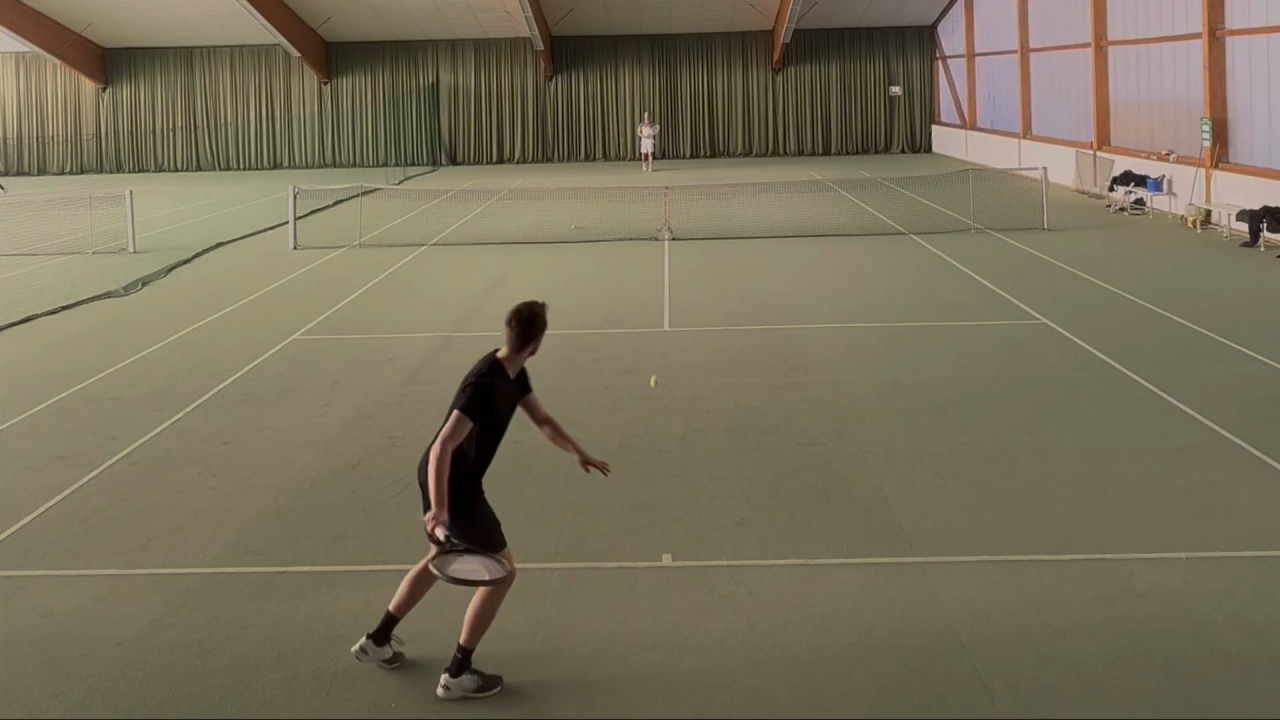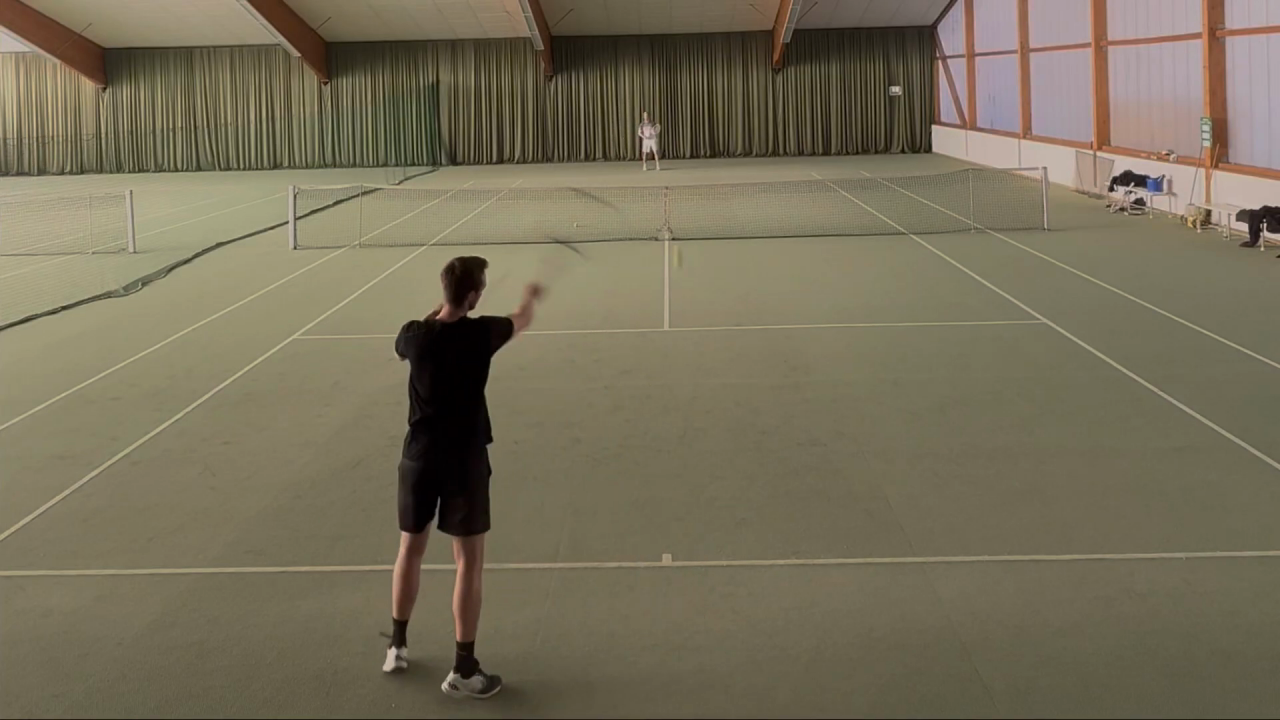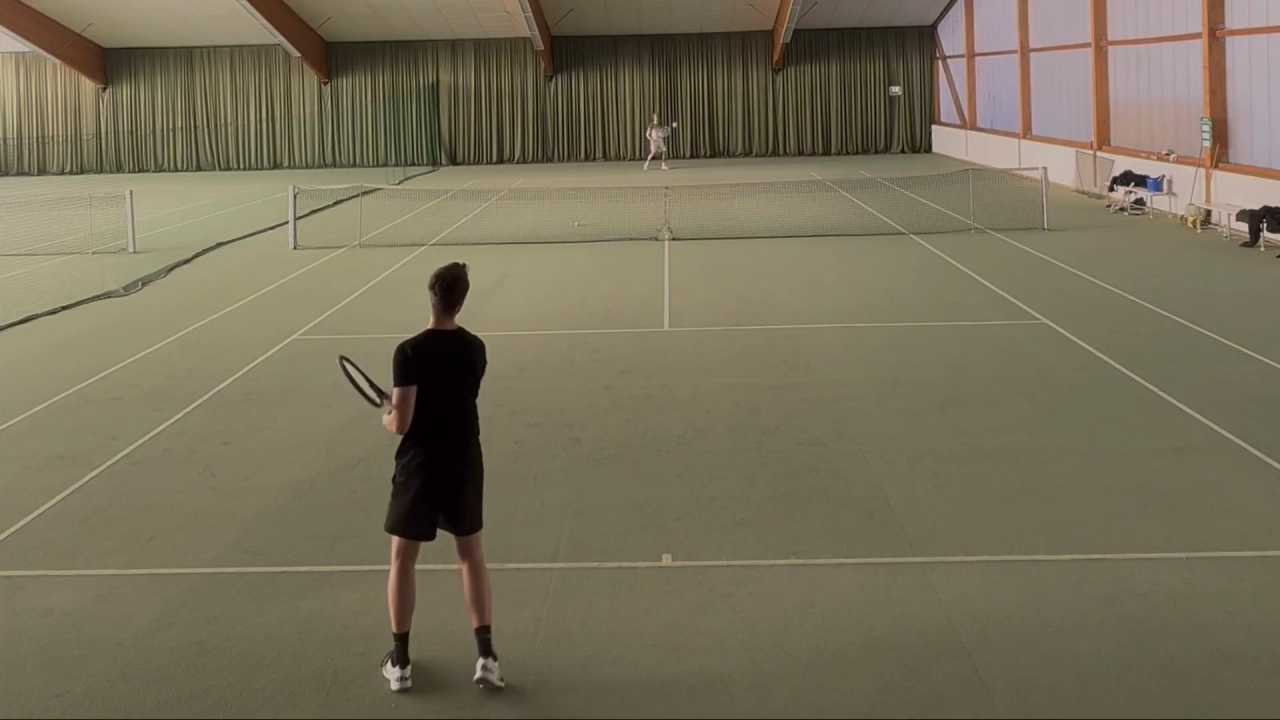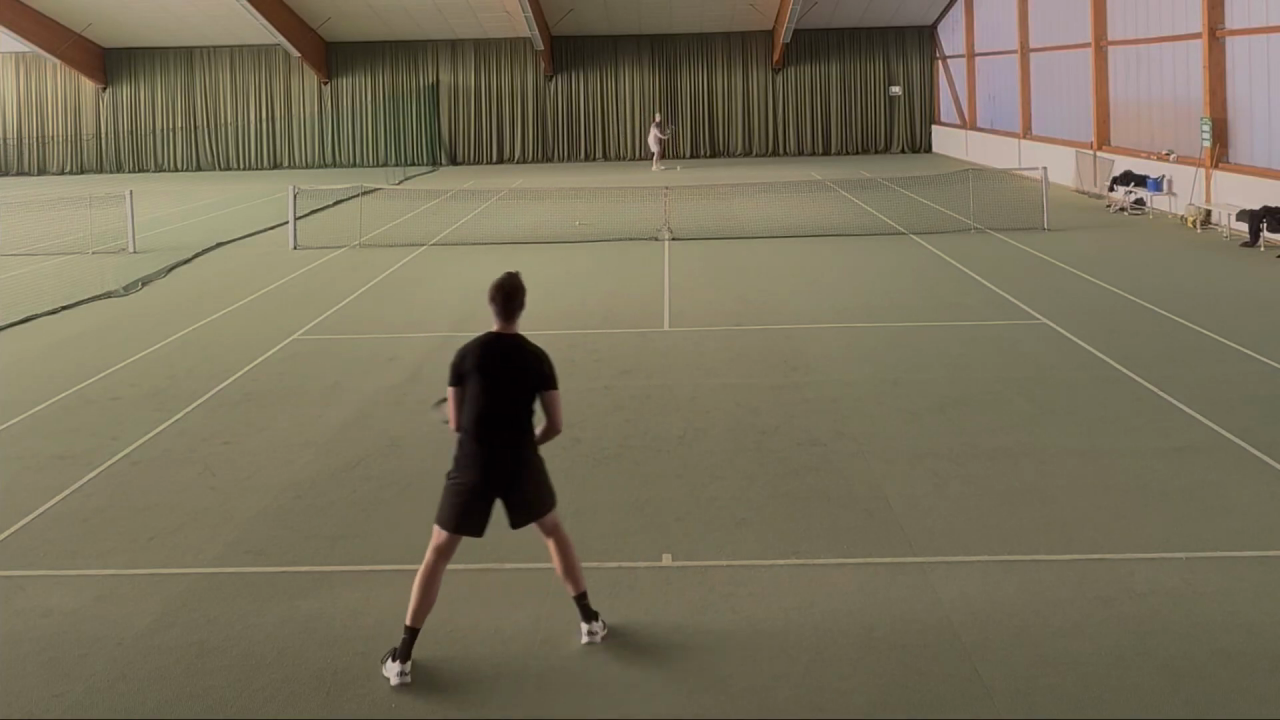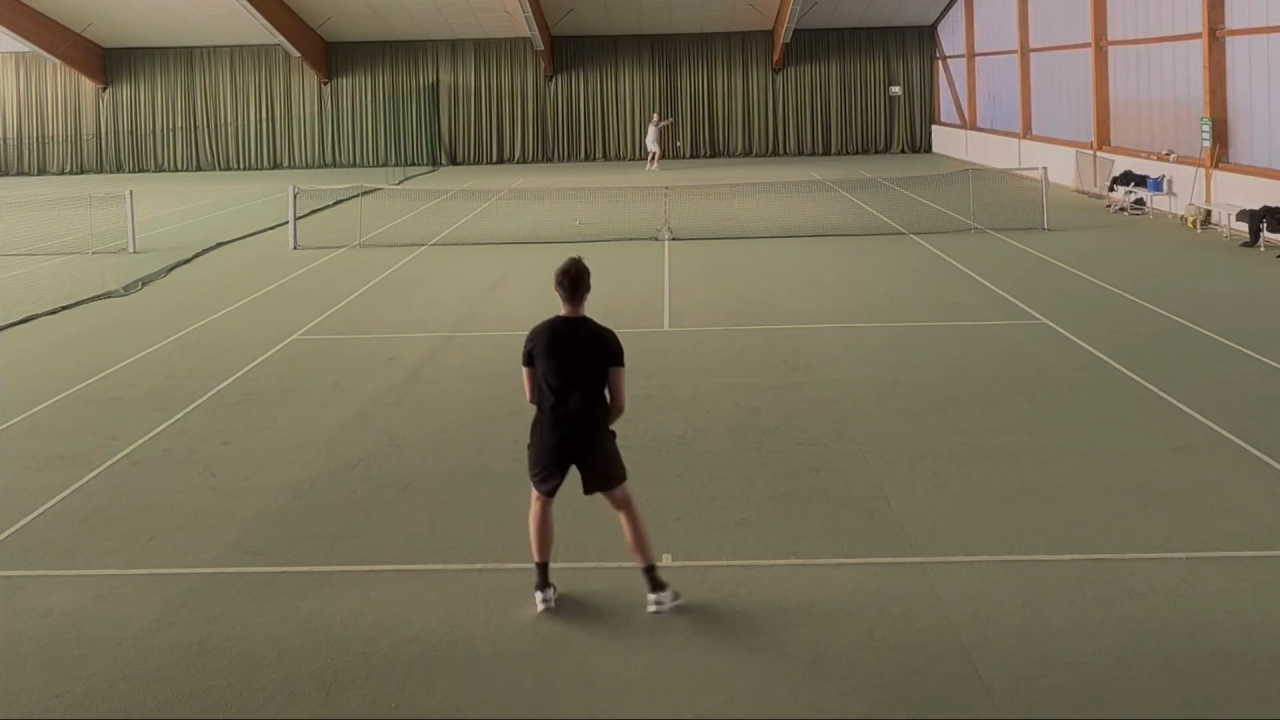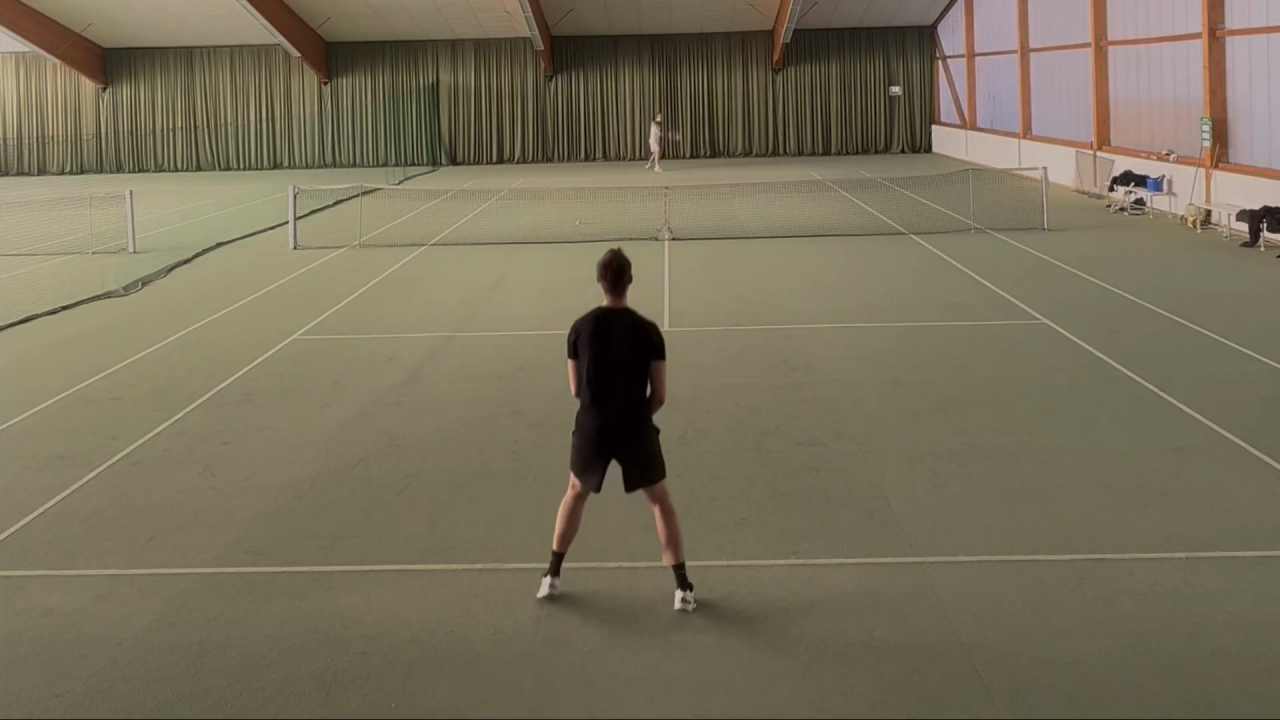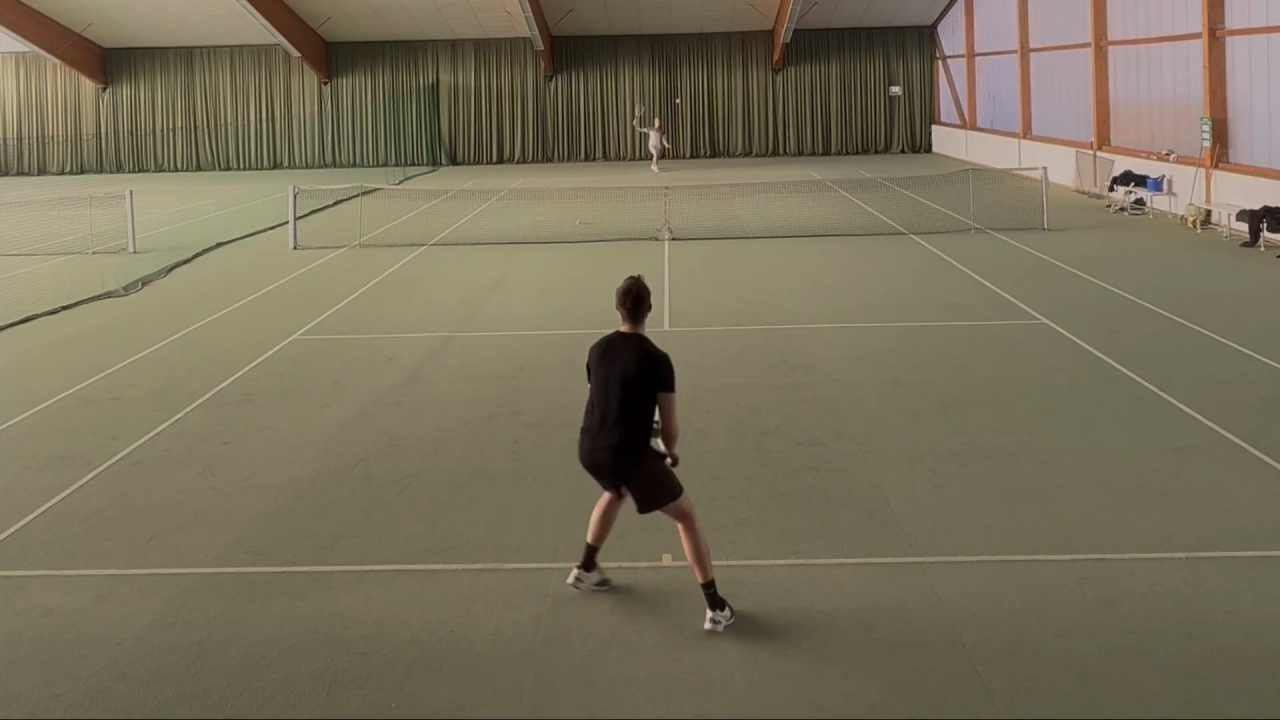
dt=0.4s
person 1, frame 1
left shoulder: (513, 373)
right shoulder: (484, 385)
left elbow: (543, 420)
right elbow: (442, 448)
left wrist: (581, 454)
right wrist: (438, 505)
left hip: (457, 482)
right hip: (455, 488)
right knee: (502, 573)
left ankle: (377, 640)
right ankle: (457, 673)
person 1, frame 2
left shoulder: (414, 334)
right shoulder: (479, 332)
right elbow: (522, 319)
left wrist: (438, 315)
right wrist: (531, 295)
left hip: (419, 456)
right hip: (464, 460)
left knee: (411, 549)
right knee: (470, 562)
left ankle: (397, 646)
right ankle: (464, 669)
person 1, frame 3
left shoulder: (408, 352)
right shoulder: (475, 349)
left elbow: (401, 424)
left wrist: (387, 417)
left hip: (418, 467)
right hip: (465, 465)
left knee: (402, 561)
right knee: (471, 558)
left ankle: (400, 662)
right ankle: (485, 654)
person 1, frame 4
left shoulder: (467, 355)
right shoulder: (537, 358)
left elbow: (456, 423)
right elbow: (555, 425)
left hip: (474, 466)
right hip: (522, 465)
left knee: (437, 555)
right knee: (554, 532)
left ankle: (403, 656)
right ankle: (588, 619)
person 1, frame 5
left shoulder: (537, 336)
right shoulder: (606, 339)
left elbow: (532, 397)
right elbow: (618, 404)
left hip: (548, 436)
right hip: (592, 436)
left knee: (541, 501)
right knee: (624, 505)
left ankle: (543, 587)
right ankle: (655, 588)
person 1, frame 6
left shoulder: (580, 328)
right shoulder: (648, 331)
left elbow: (576, 389)
right elbow: (659, 395)
left hip: (591, 428)
right hip: (636, 431)
left knee: (576, 494)
right knee: (661, 501)
left ankle: (552, 576)
right ankle: (683, 587)
person 1, frame 7
left shoulder: (597, 349)
right shoulder: (657, 360)
right elbow: (670, 426)
right wrist: (671, 452)
left hip: (590, 448)
right hip: (629, 452)
left knee: (615, 492)
right knee: (685, 517)
left ankle: (585, 568)
right ankle: (715, 607)
